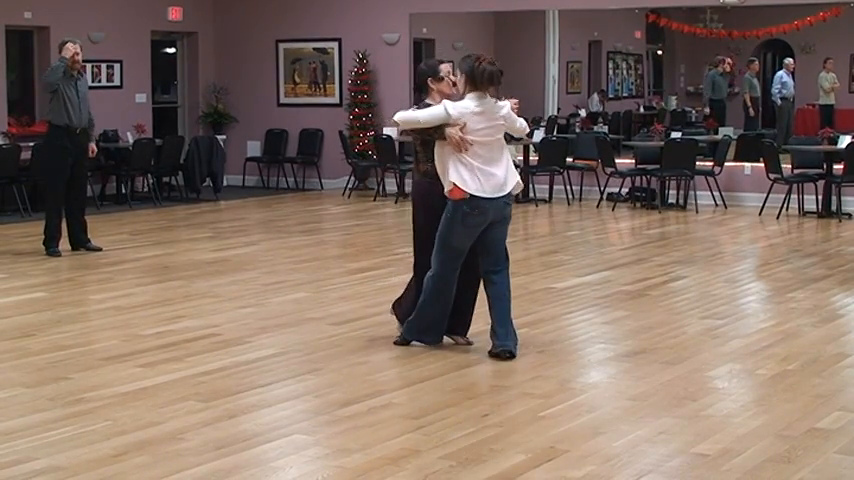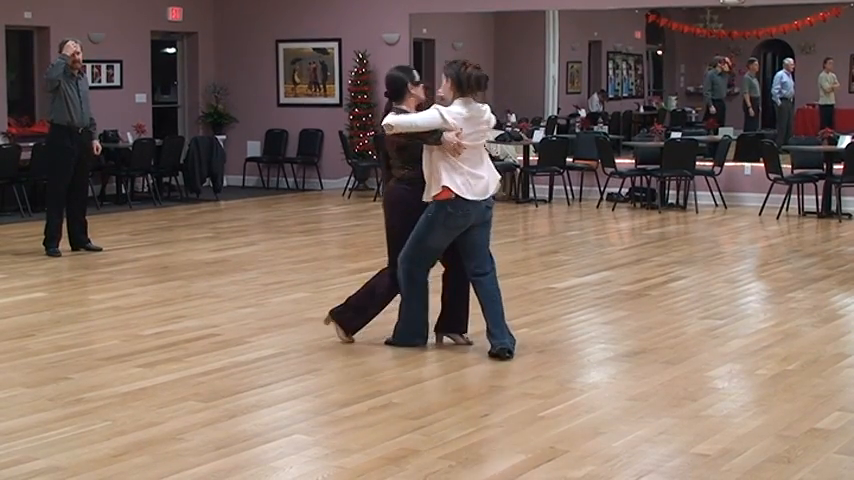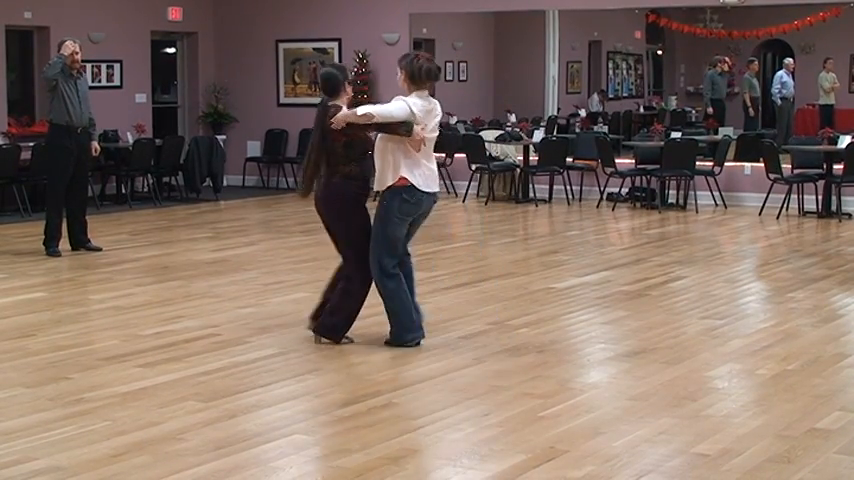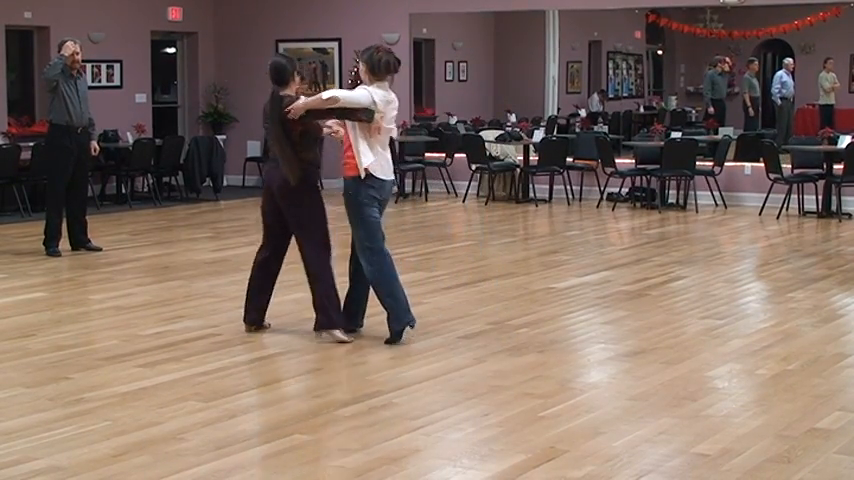
dt=0.5s
person 1, frame 1
left shoulder: (453, 111)
right shoulder: (500, 110)
left elbow: (402, 119)
right elbow: (522, 130)
left wrist: (408, 118)
left hip: (469, 200)
right hip: (501, 199)
left knee: (443, 268)
right knee: (495, 269)
left ankle: (420, 330)
right ankle: (504, 341)
person 1, frame 2
left shoulder: (443, 116)
right shoulder: (483, 113)
left elbow: (393, 124)
left wrist: (389, 122)
left hip: (452, 202)
right hip: (482, 201)
left knee: (412, 264)
right knee: (482, 270)
left ankle: (410, 333)
right ankle: (501, 341)
person 1, frame 3
left shoulder: (406, 106)
right shoulder: (433, 106)
left elbow: (369, 113)
left wrist: (343, 117)
right wrist: (380, 137)
left hip: (403, 190)
right hip: (428, 190)
left knee: (384, 262)
right knee: (398, 254)
left ankle: (406, 331)
right ankle: (407, 321)
person 1, frame 4
left shoulder: (368, 95)
right shoulder: (389, 98)
left elbow: (333, 97)
left wrist: (303, 106)
right wrist: (340, 129)
left hip: (363, 179)
right hip: (382, 179)
left knee: (372, 250)
right knee: (362, 247)
left ankle: (400, 316)
right ankle: (352, 317)
person 2, frame 1
right shoulder: (423, 112)
right elbow: (412, 127)
right wrist: (445, 131)
right hip: (431, 193)
left knee: (472, 261)
right knee: (430, 263)
left ankle: (454, 325)
right ankle: (405, 312)
person 2, frame 2
right shoulder: (398, 118)
right elbow: (406, 132)
right wrist: (441, 137)
left hip: (425, 199)
right hip: (405, 200)
left knee: (456, 260)
right knee: (401, 269)
left ankle: (451, 326)
right ankle: (346, 317)
person 2, frame 3
left shoulder: (329, 115)
right shoulder: (342, 116)
right elbow: (376, 121)
left wrist: (371, 139)
right wrist: (410, 129)
left hip: (331, 194)
right hip: (344, 197)
left knee: (353, 259)
right knee: (363, 265)
left ankle: (323, 316)
right ankle: (329, 329)
person 2, frame 4
left shoulder: (273, 106)
right shoulder: (298, 105)
left wrist: (322, 127)
left hip: (275, 179)
right hip: (298, 184)
left knee: (271, 247)
right knee: (315, 251)
left ankle: (254, 317)
right ankle: (329, 322)
person 3, frame 1
left shoulder: (83, 79)
right shoulder: (59, 77)
right elbow: (47, 81)
left wrist: (91, 139)
right wrist: (63, 58)
left hip: (80, 138)
right hip: (59, 138)
left knee: (78, 193)
right knee: (56, 192)
left ankle: (80, 239)
right ankle: (51, 242)
person 3, frame 2
left shoulder: (83, 79)
right shoulder: (59, 78)
right elbow: (50, 76)
left wrist: (93, 137)
right wrist: (64, 55)
left hip: (82, 137)
right hip: (62, 136)
left knee: (80, 192)
right knee: (57, 191)
left ankle: (80, 239)
right ankle: (52, 242)
person 3, frame 3
left shoulder: (83, 79)
right shoulder: (57, 77)
right elbow: (47, 74)
left wrist: (93, 137)
right wrist: (61, 55)
left hip: (81, 137)
right hip: (61, 136)
left knee: (79, 192)
right knee: (57, 191)
left ankle: (80, 239)
right ankle: (52, 242)
person 3, frame 4
left shoulder: (82, 78)
right shoulder: (58, 78)
right elbow: (47, 75)
left wrist: (92, 137)
right wrist: (62, 56)
left hip: (81, 137)
right hip: (60, 136)
left knee: (79, 192)
right knee: (57, 191)
left ankle: (80, 238)
right ankle: (51, 242)
